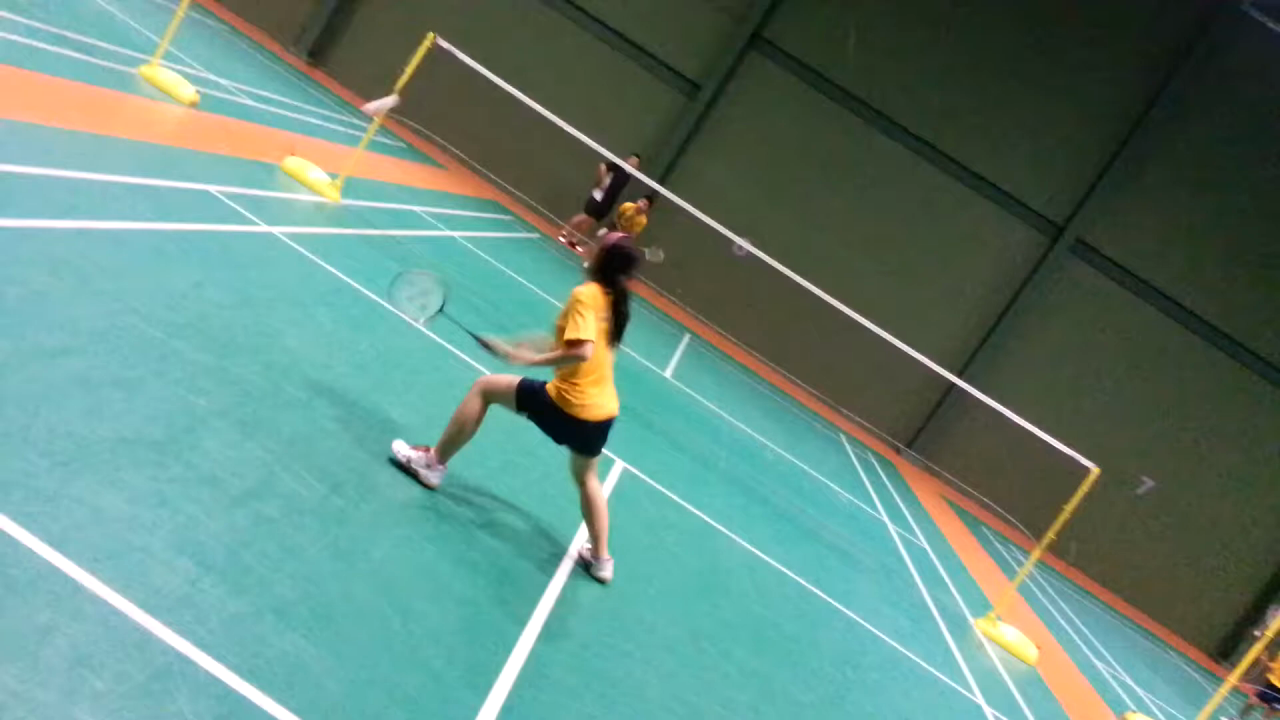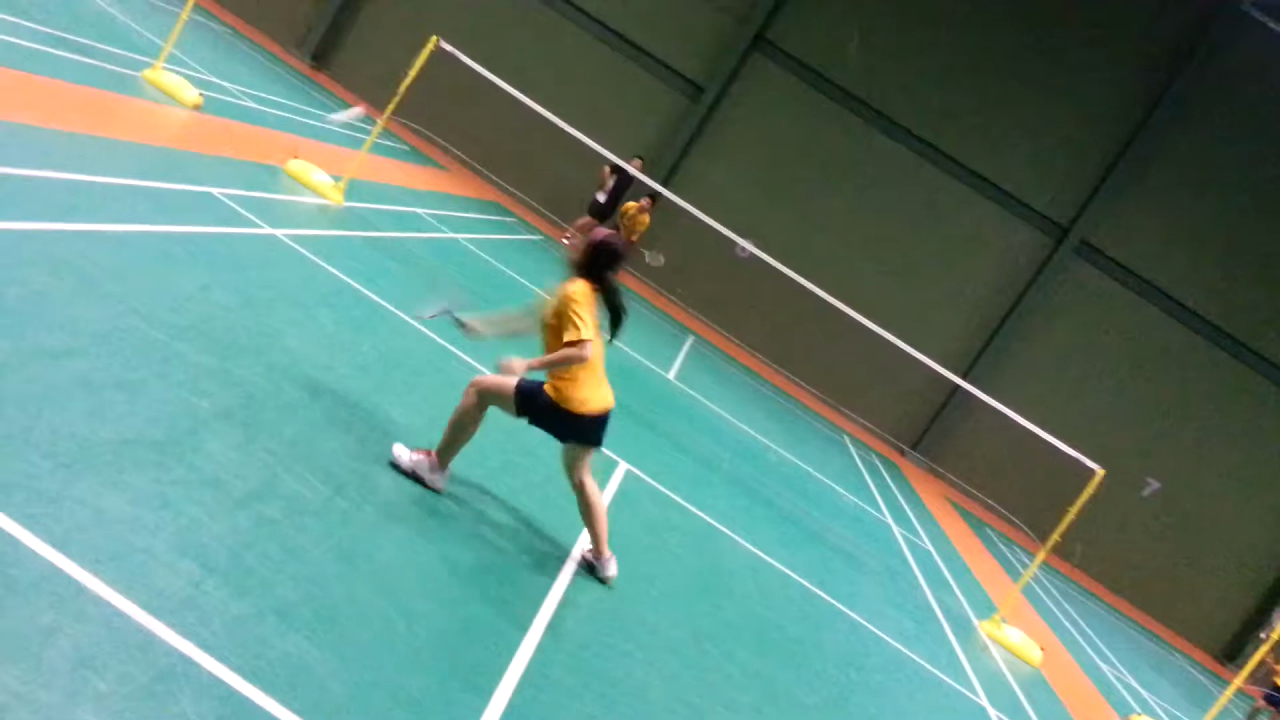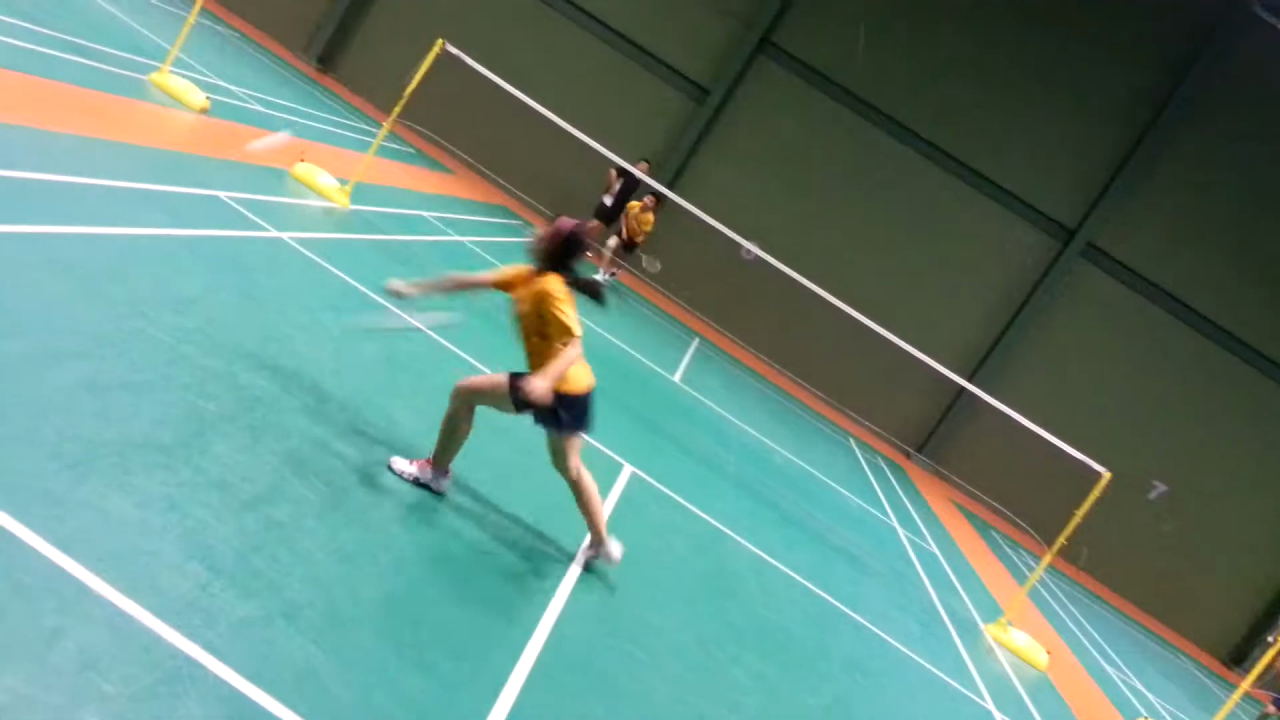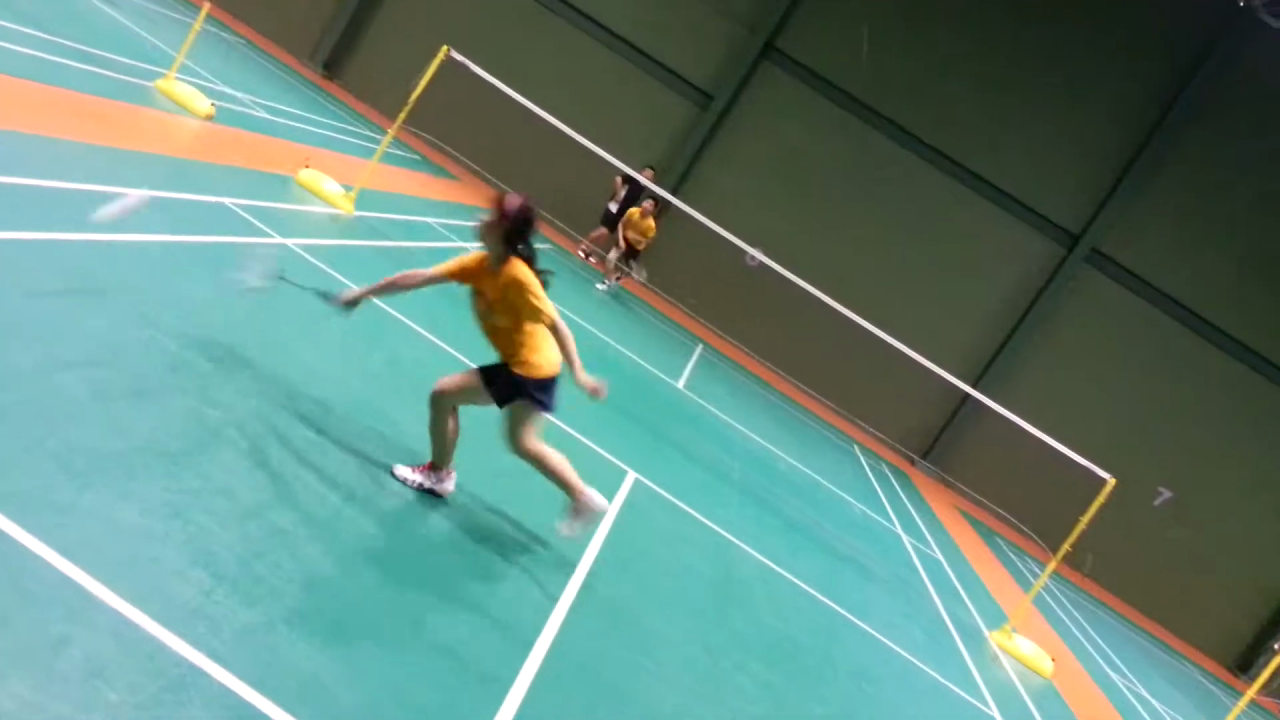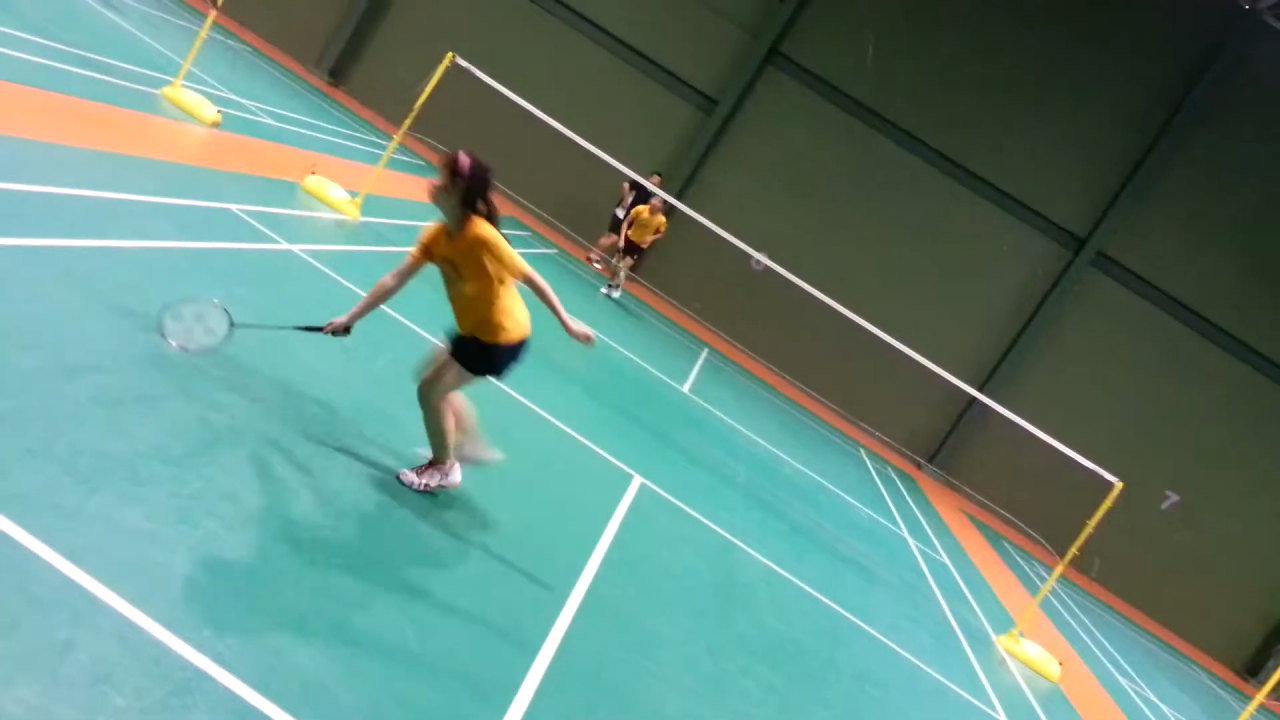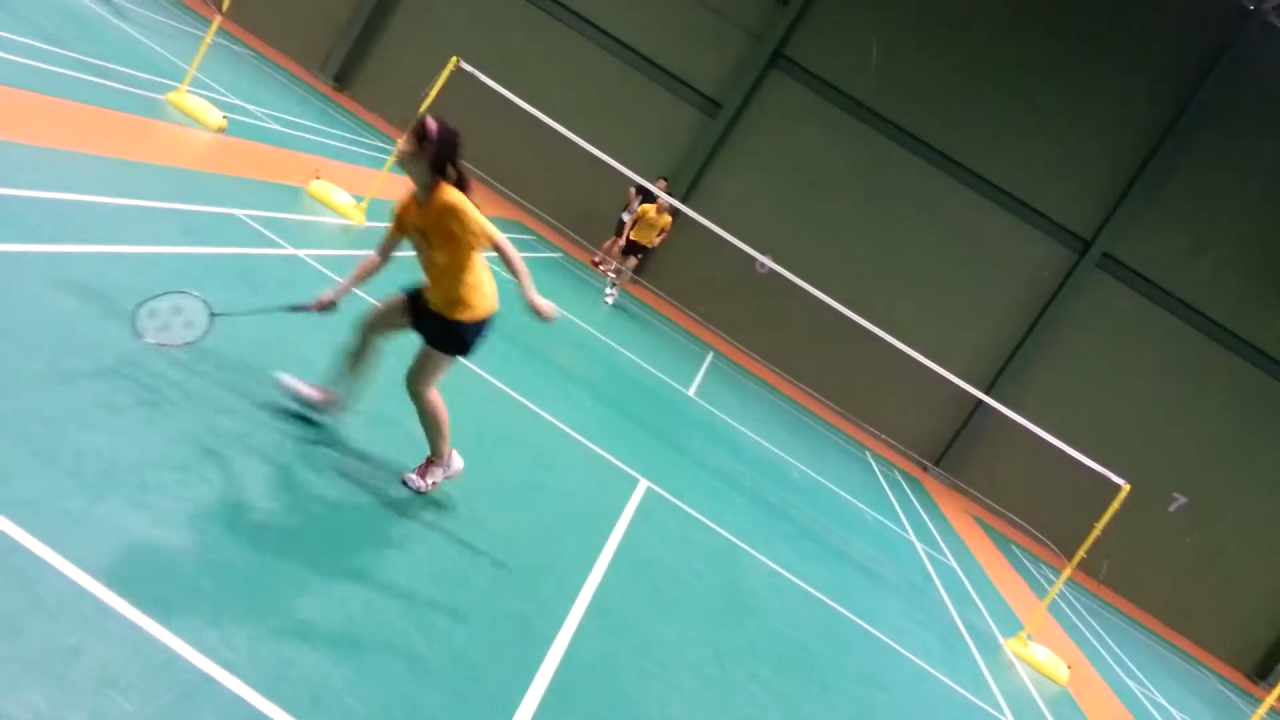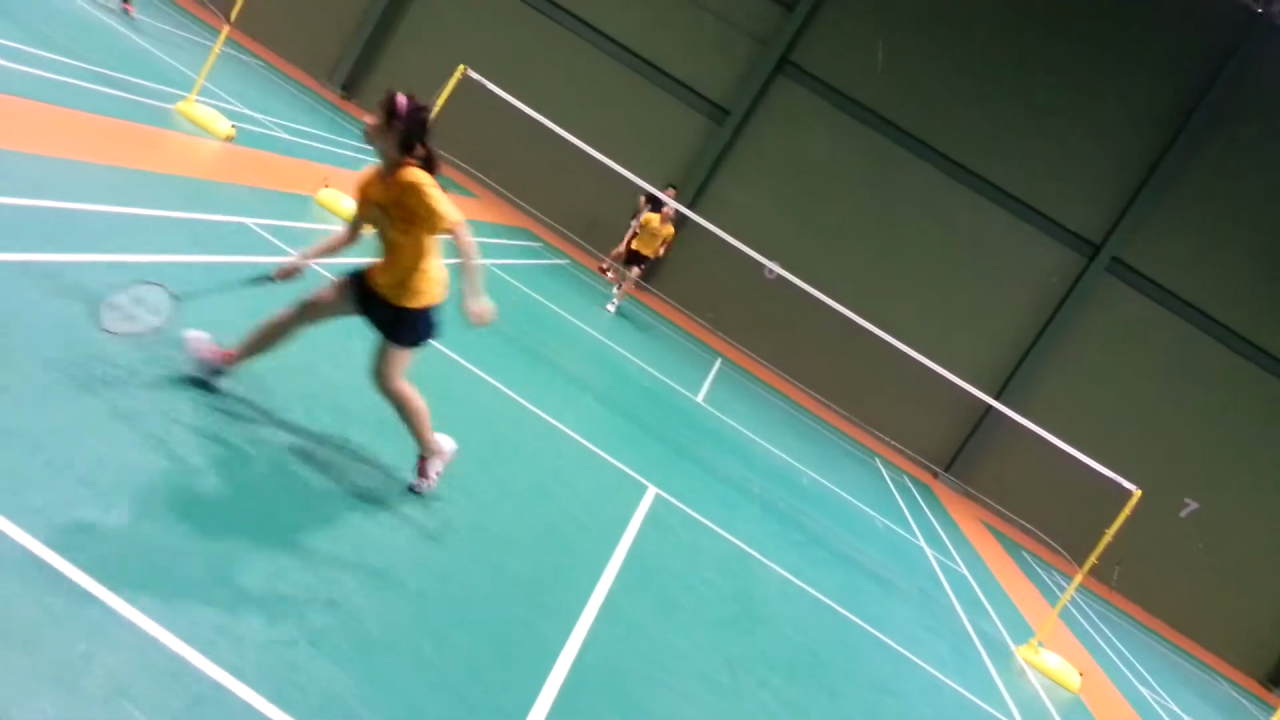
dt=0.1s
person 1, frame 1
left shoulder: (585, 295)
right shoulder: (608, 300)
left elbow: (582, 353)
left wrist: (531, 357)
right wrist: (515, 347)
left hip: (569, 404)
right hip: (602, 411)
left knee: (485, 388)
right knee: (587, 479)
left ankle: (433, 460)
right ankle: (601, 558)
person 1, frame 2
left shoulder: (574, 292)
right shoulder: (588, 292)
left elbow: (582, 353)
right elbow: (534, 317)
left wrist: (528, 365)
right wrist: (485, 325)
left hip: (566, 400)
right hip: (598, 404)
left knee: (480, 388)
right knee: (580, 476)
left ankle: (435, 464)
right ankle: (602, 557)
person 1, frame 3
left shoulder: (550, 290)
right shoulder: (526, 277)
left elbow: (574, 343)
right elbow: (475, 281)
left wrist: (543, 378)
right wrist: (418, 288)
left hip: (559, 387)
right hip: (571, 385)
left knee: (466, 391)
right knee: (569, 464)
left ankle: (437, 470)
right ankle: (602, 542)
person 1, frame 4
left shoulder: (517, 277)
right shoulder: (477, 263)
left elbow: (556, 324)
right elbow: (421, 278)
left wrist: (578, 373)
right wrist: (364, 293)
left hip: (529, 371)
right hip: (533, 368)
left knee: (443, 395)
right knee: (522, 442)
left ankle: (440, 473)
right ankle: (582, 497)
person 1, frame 5
left shoulder: (482, 237)
right shoulder: (437, 235)
left elbow: (531, 278)
right elbow: (398, 278)
left wrist: (567, 322)
right wrist: (351, 316)
left hip: (500, 335)
right hip: (477, 328)
left knee: (431, 388)
right knee: (435, 379)
left ankle: (442, 467)
right ankle: (470, 446)
person 1, frame 6
left shoulder: (451, 204)
right shoulder: (411, 202)
left elbow: (502, 247)
right elbow: (382, 255)
left wrist: (532, 296)
right wrist: (340, 290)
left hip: (466, 309)
right hip: (436, 296)
left knee: (419, 383)
right knee: (372, 323)
left ankle: (440, 461)
right ankle: (332, 394)
person 1, frame 7
left shoulder: (416, 183)
right shoulder: (373, 181)
left elbow: (462, 236)
right elbow: (354, 231)
left wrist: (474, 295)
right wrist: (303, 259)
left hip: (414, 295)
right hip: (384, 279)
left knee: (388, 378)
right knee: (309, 309)
left ankle: (434, 449)
right ankle: (229, 359)
